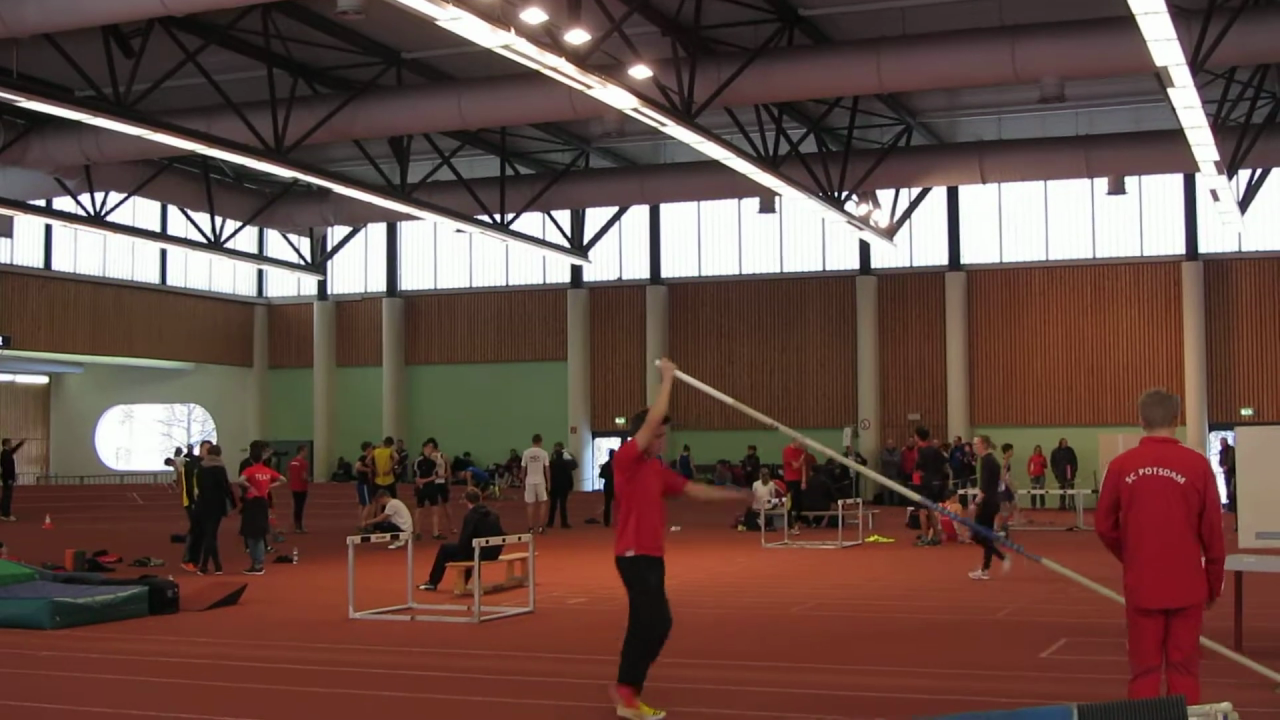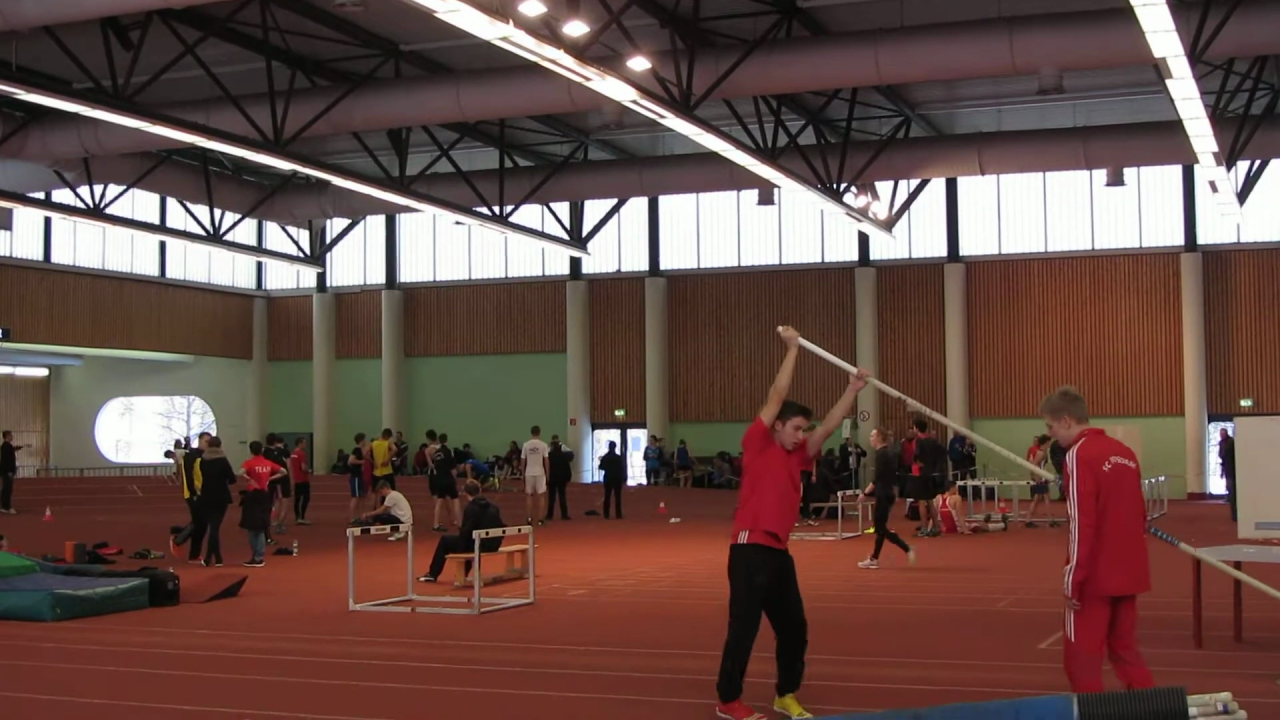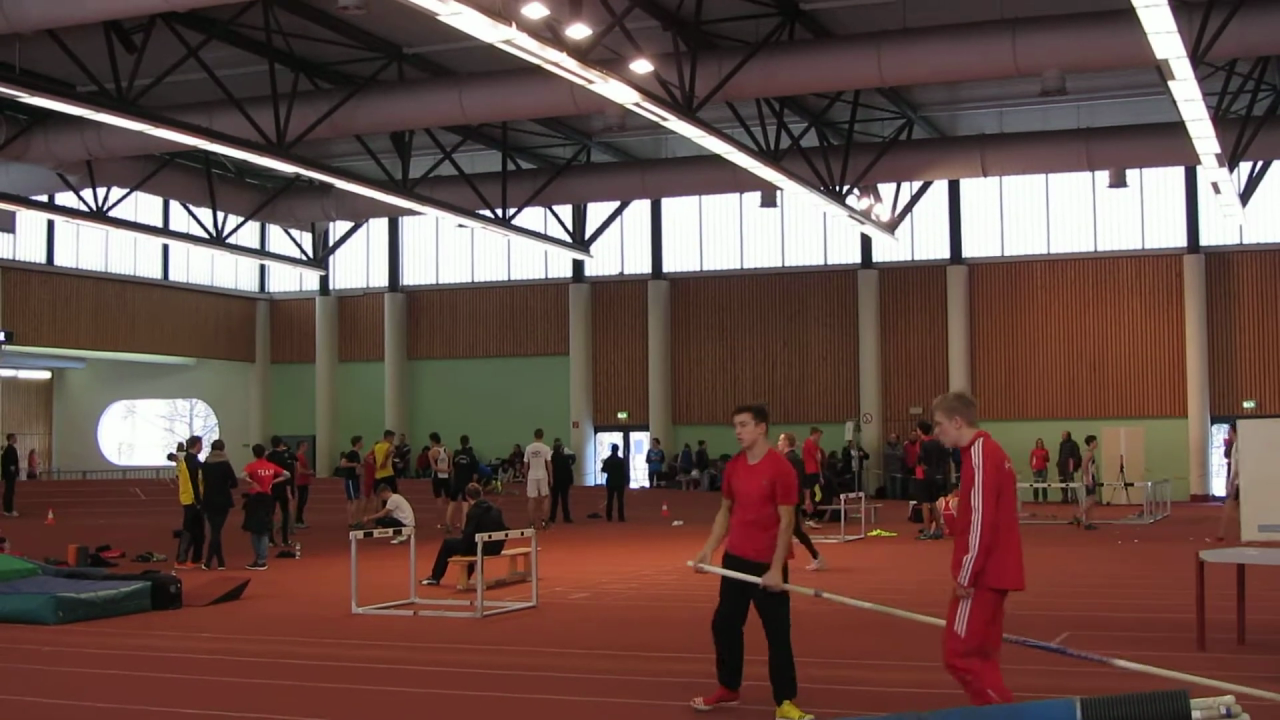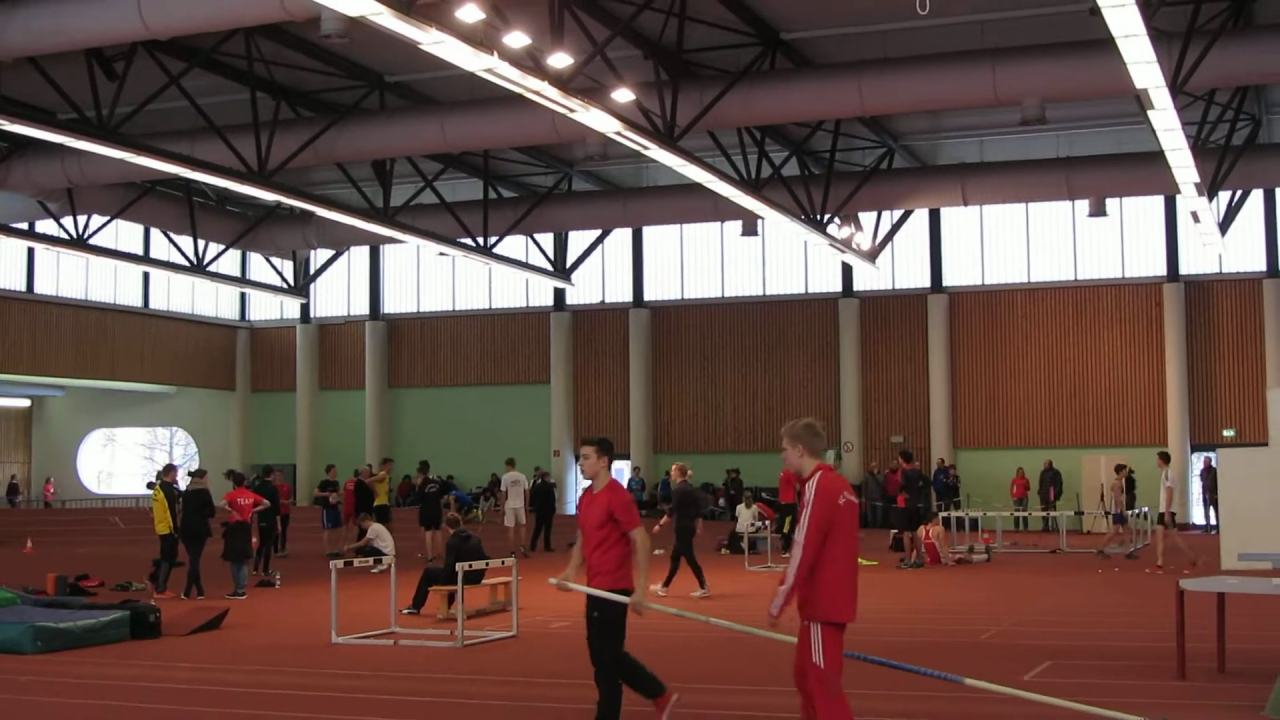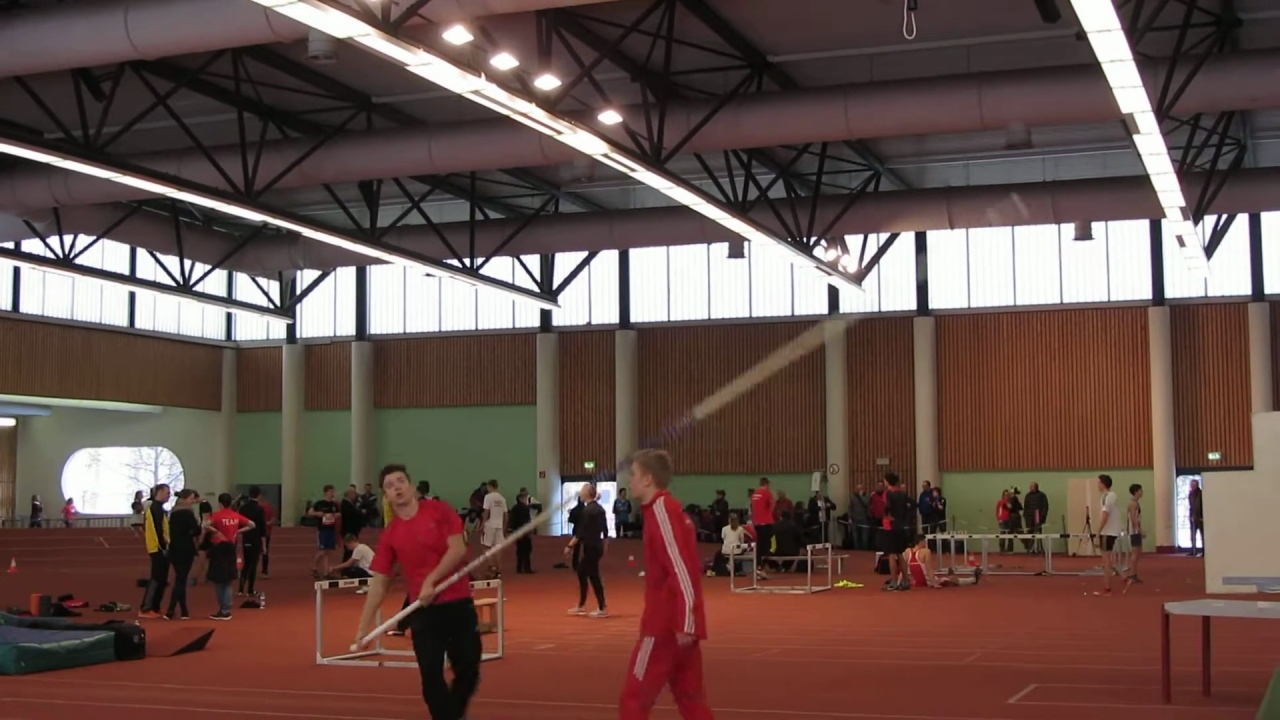
dt=1s
person 1, frame 1
left shoulder: (657, 467)
right shoulder: (627, 459)
left elbow: (694, 489)
right elbow: (652, 419)
left wrist: (736, 493)
right wrist: (667, 377)
left hip: (651, 556)
right hip: (633, 556)
left knee: (644, 625)
right knee: (658, 623)
right ankle: (625, 686)
person 1, frame 2
left shoulder: (796, 456)
right shoulder: (757, 445)
left elbow: (829, 427)
right elbow: (775, 399)
left wrist: (853, 389)
right wrist: (792, 349)
left hip: (777, 551)
right hip: (750, 549)
left knee: (795, 627)
right knee: (744, 627)
person 1, frame 3
left shoulder: (781, 468)
right shoulder: (733, 467)
left elbow: (786, 521)
left wrist: (777, 568)
right wrist: (708, 549)
left hip: (768, 563)
right hip: (735, 558)
left knee: (778, 633)
right knee: (724, 624)
right ankle: (728, 687)
person 1, frame 4
left shoulder: (617, 496)
right shoulder: (586, 497)
left elbow: (641, 540)
left wrist: (640, 588)
right wrist: (571, 570)
left hip: (612, 589)
right hip: (599, 587)
left knee: (603, 657)
right knee: (609, 654)
right ankle: (660, 695)
person 1, frame 5
left shoulder: (439, 510)
right shoulder: (390, 534)
left elbow: (458, 549)
right elbow: (379, 581)
left wrist: (431, 580)
right wrist: (365, 623)
left hip: (458, 602)
right hip: (423, 610)
left knee: (467, 670)
right knee: (431, 676)
person 2, frame 1
left shoulder: (1121, 465)
right shoulder: (1196, 463)
left elbow: (1105, 527)
right elbow: (1212, 529)
right wrist: (1214, 581)
left hip: (1141, 586)
right hip: (1186, 585)
left knee: (1144, 670)
right knee: (1184, 669)
person 2, frame 2
left shoulder: (1080, 454)
right shoulder: (1125, 452)
left elbow: (1081, 524)
right elbow: (1139, 514)
left wrist: (1072, 580)
left hip: (1095, 577)
right hip: (1128, 573)
left knee: (1082, 660)
right knee: (1126, 653)
person 2, frame 3
left shoulder: (979, 453)
right shoulder: (991, 452)
left elbow: (981, 519)
left wrist: (966, 573)
right wrist: (969, 571)
left hip: (983, 574)
right hip: (995, 571)
left knee: (957, 652)
right knee: (981, 653)
person 2, frame 4
left shoulder: (817, 486)
right shoulder: (838, 483)
left elbow: (803, 551)
left wrist: (778, 602)
left hip: (822, 601)
right hip: (834, 596)
left knee: (824, 682)
right knee: (804, 672)
person 2, frame 5
left shoulder: (661, 511)
right shoulder: (668, 509)
left elbow: (681, 569)
left wrist: (685, 622)
right wrist: (650, 618)
left hip: (668, 623)
right hip: (677, 621)
left knee: (635, 697)
right knee: (690, 697)
